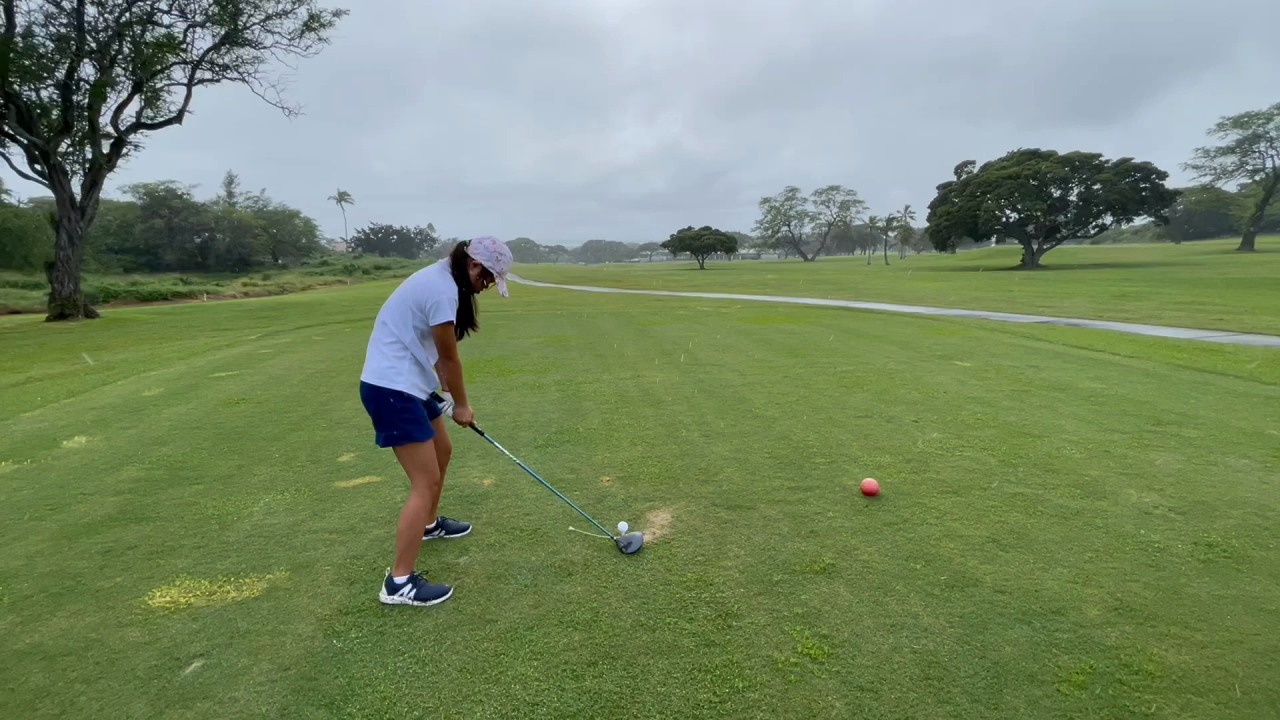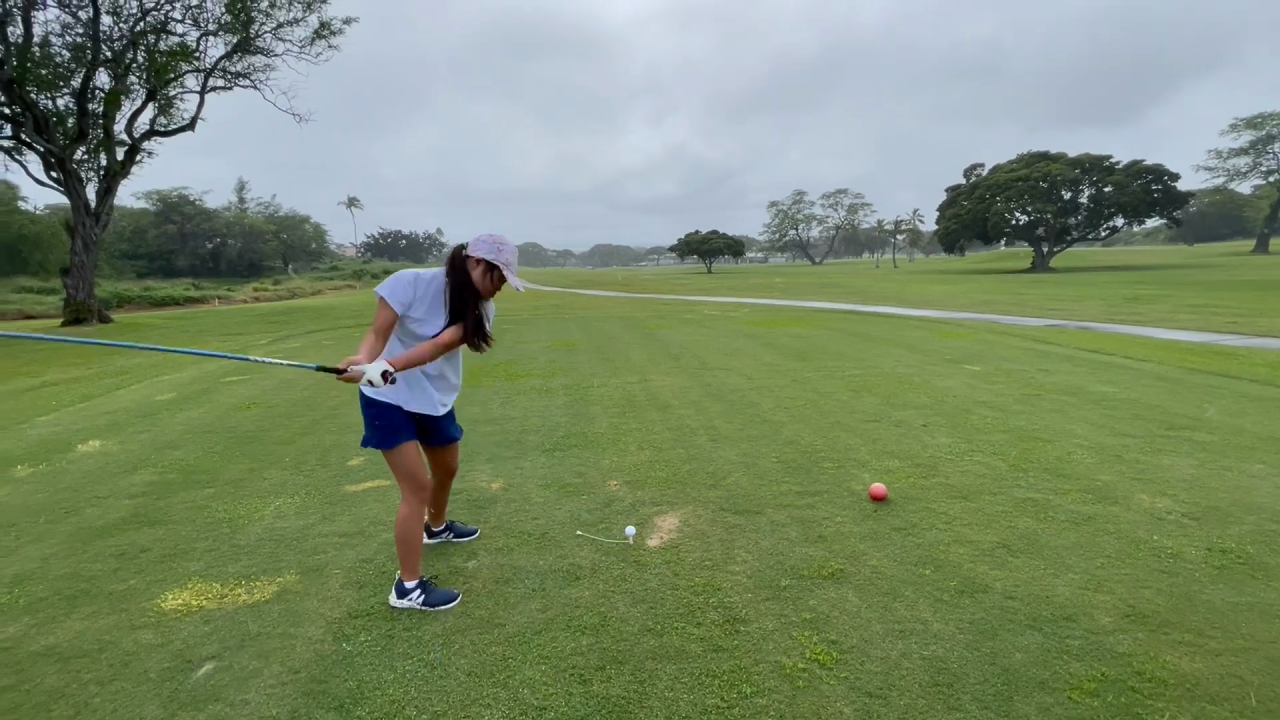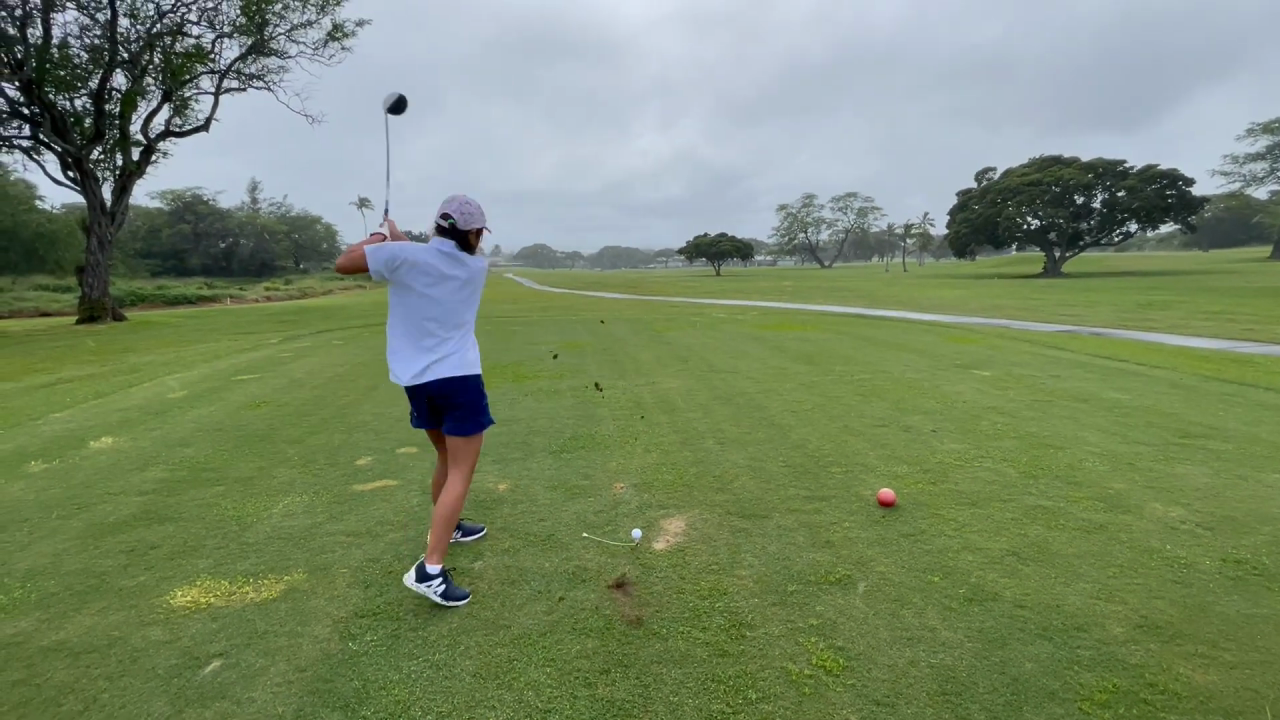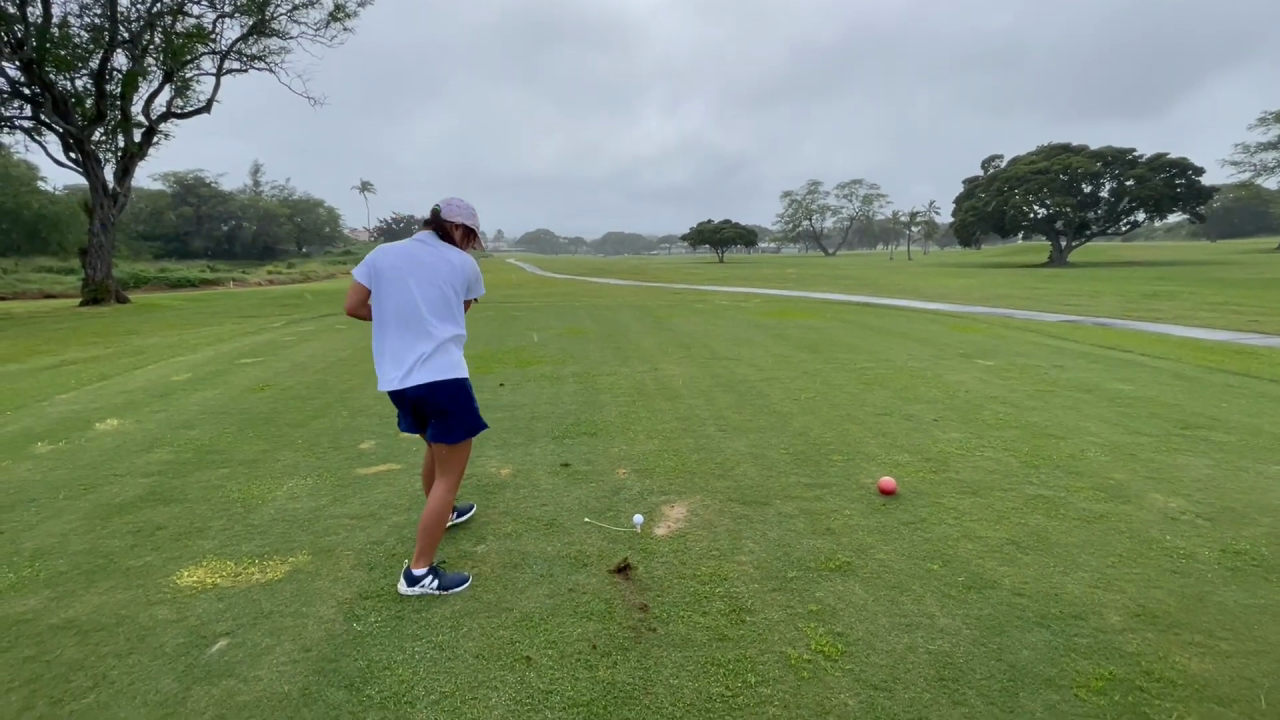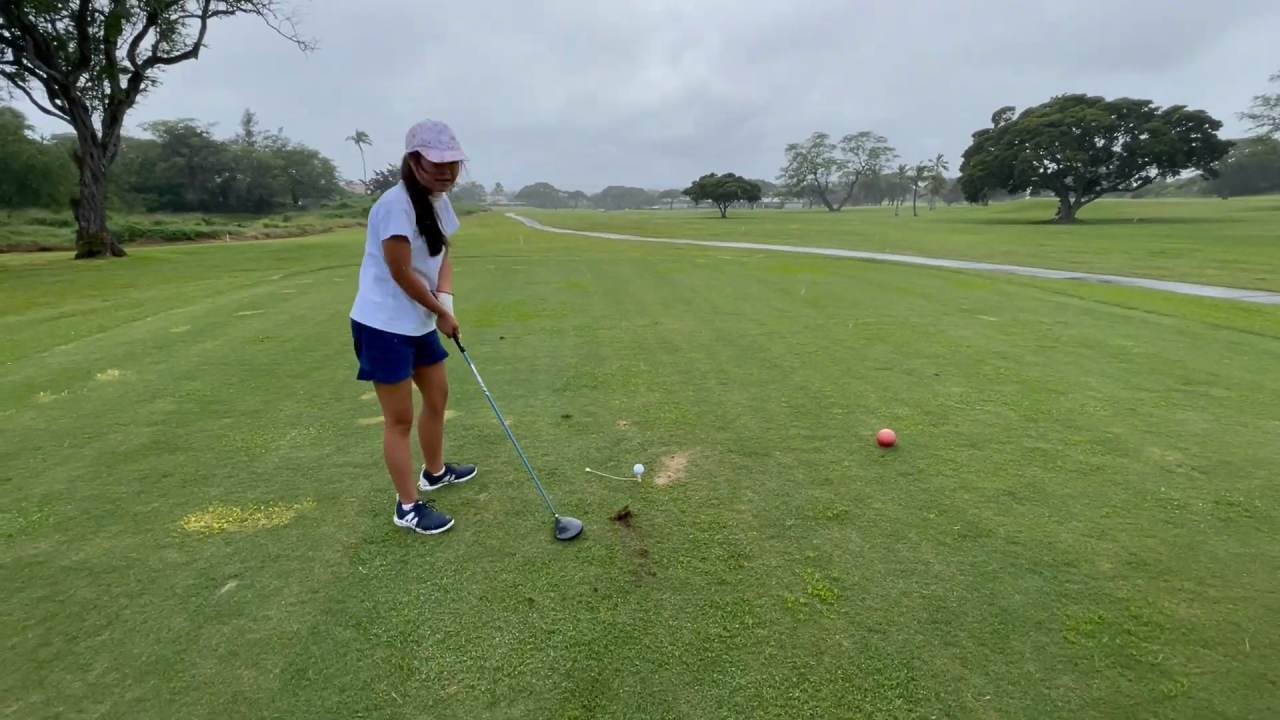
dt=1s
person 1, frame 1
left shoulder: (442, 278)
right shoulder: (443, 291)
right elbow: (450, 357)
left wrist: (446, 392)
right wrist: (462, 404)
left hip: (409, 383)
right hip: (391, 390)
left knee: (441, 451)
right knee: (425, 481)
left ankle: (430, 523)
right ankle: (399, 582)
person 1, frame 2
left shoulder: (481, 309)
right shoulder: (411, 282)
left elbow: (439, 345)
right elbow: (379, 332)
left wrist: (387, 369)
right wrist: (364, 361)
left hip: (436, 402)
right hip: (385, 399)
left knee: (446, 470)
right knee: (416, 488)
left ankle: (435, 527)
right ankle: (409, 587)
person 1, frame 3
left shoulder: (404, 255)
right shoulder: (477, 267)
left elbow: (342, 264)
left wrist: (381, 240)
right wrist: (398, 238)
left hip: (416, 380)
right hip: (460, 378)
left knee: (447, 456)
right knee: (460, 473)
left ankle: (446, 525)
right ankle: (429, 569)
person 1, frame 4
left shoulder: (382, 254)
right shoulder: (464, 265)
left elbow: (354, 306)
left hip: (398, 381)
right hip: (444, 378)
left knee: (438, 451)
right knee: (449, 473)
left ankle: (440, 512)
right ankle: (418, 572)
person 1, frame 5
left shoulder: (439, 201)
right shoulder: (396, 204)
left elbow: (442, 254)
right elbow: (401, 273)
left wrist: (446, 299)
right wrist: (442, 313)
left hip: (419, 322)
right hip: (384, 325)
left knee: (437, 396)
right knee: (400, 418)
left ankle: (435, 470)
right ankle: (408, 506)
